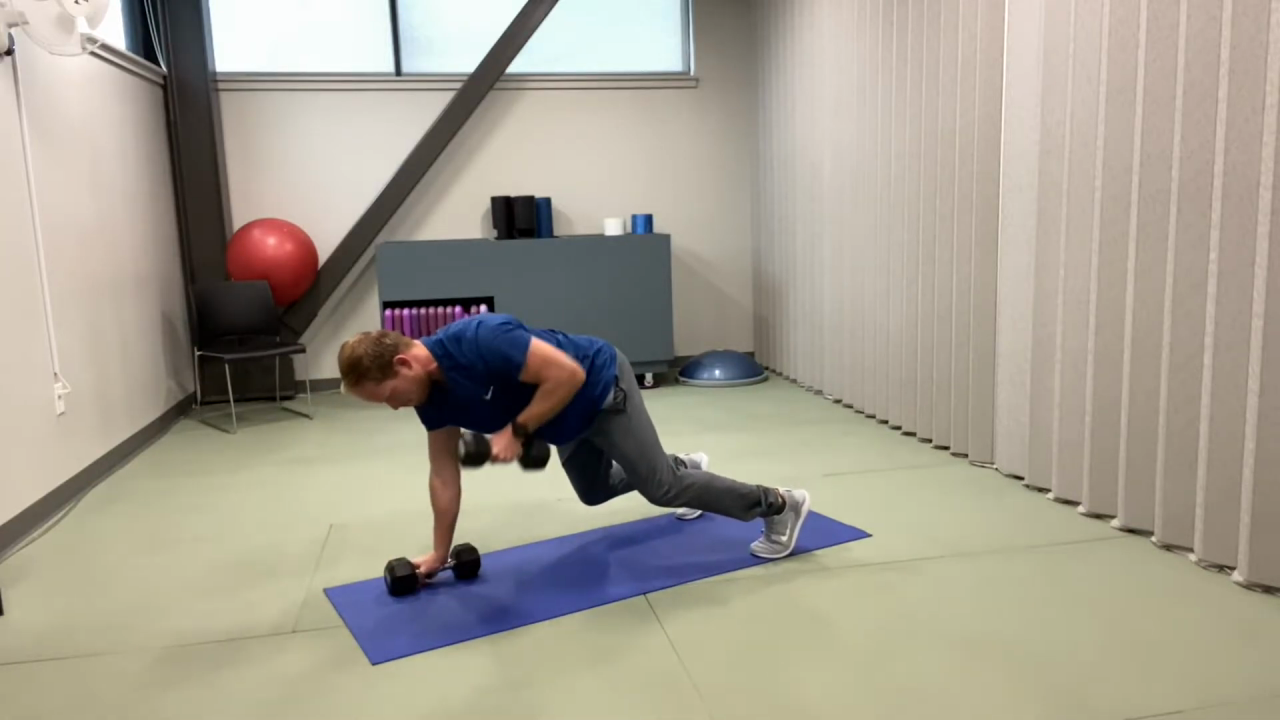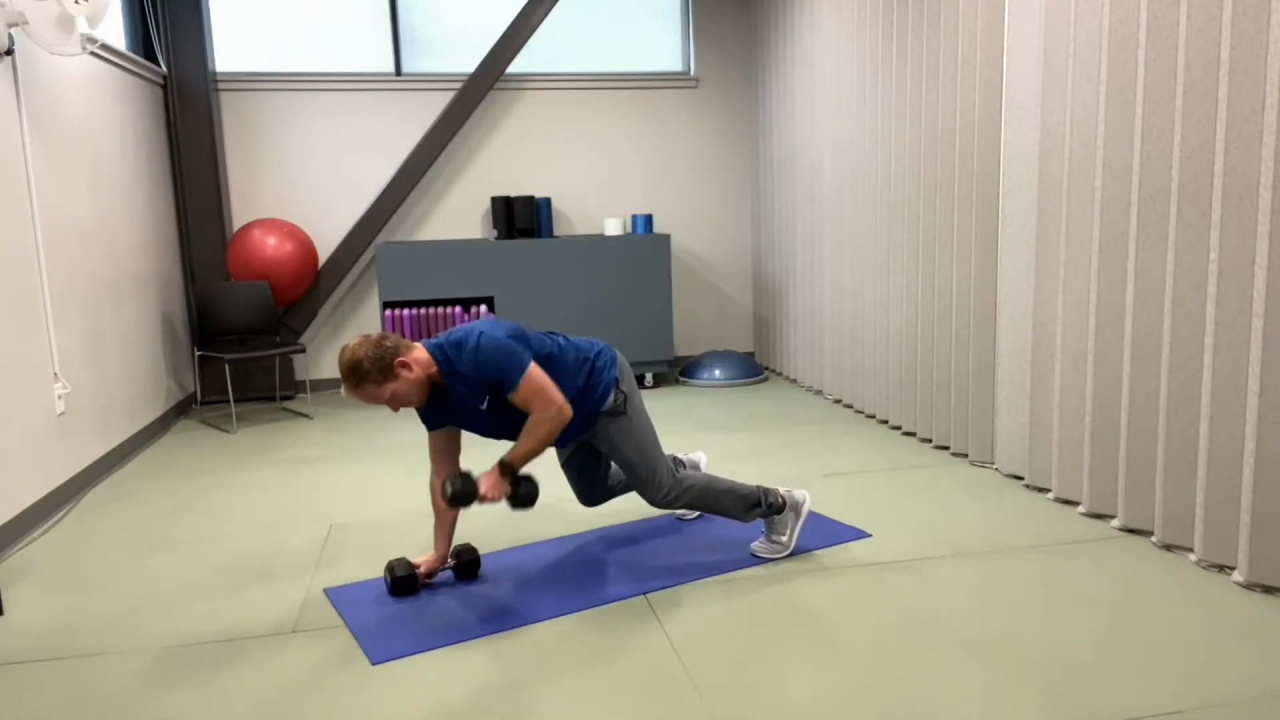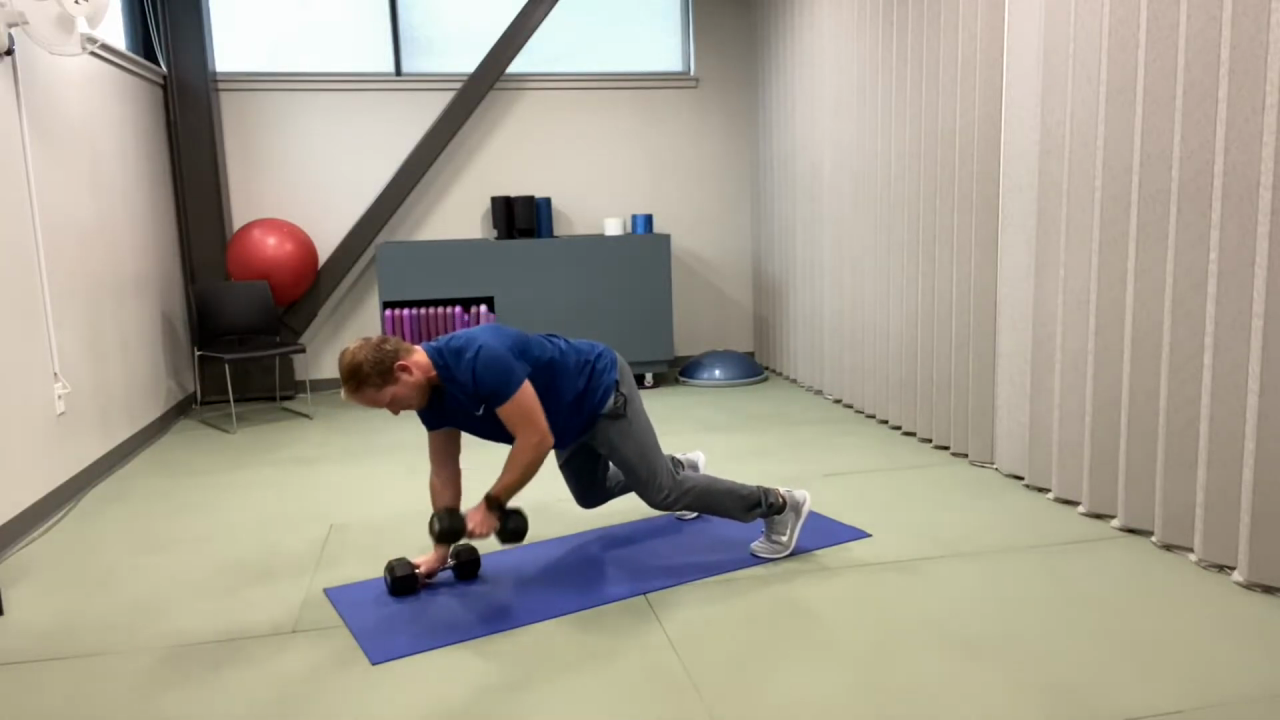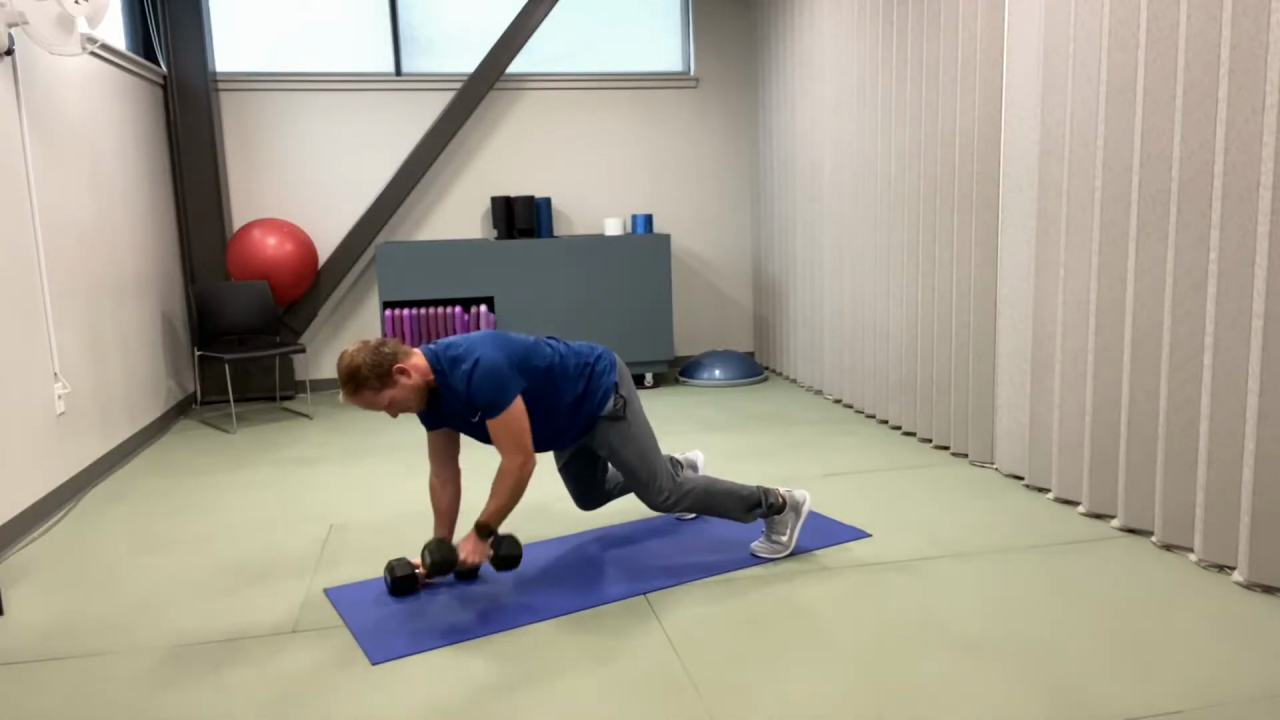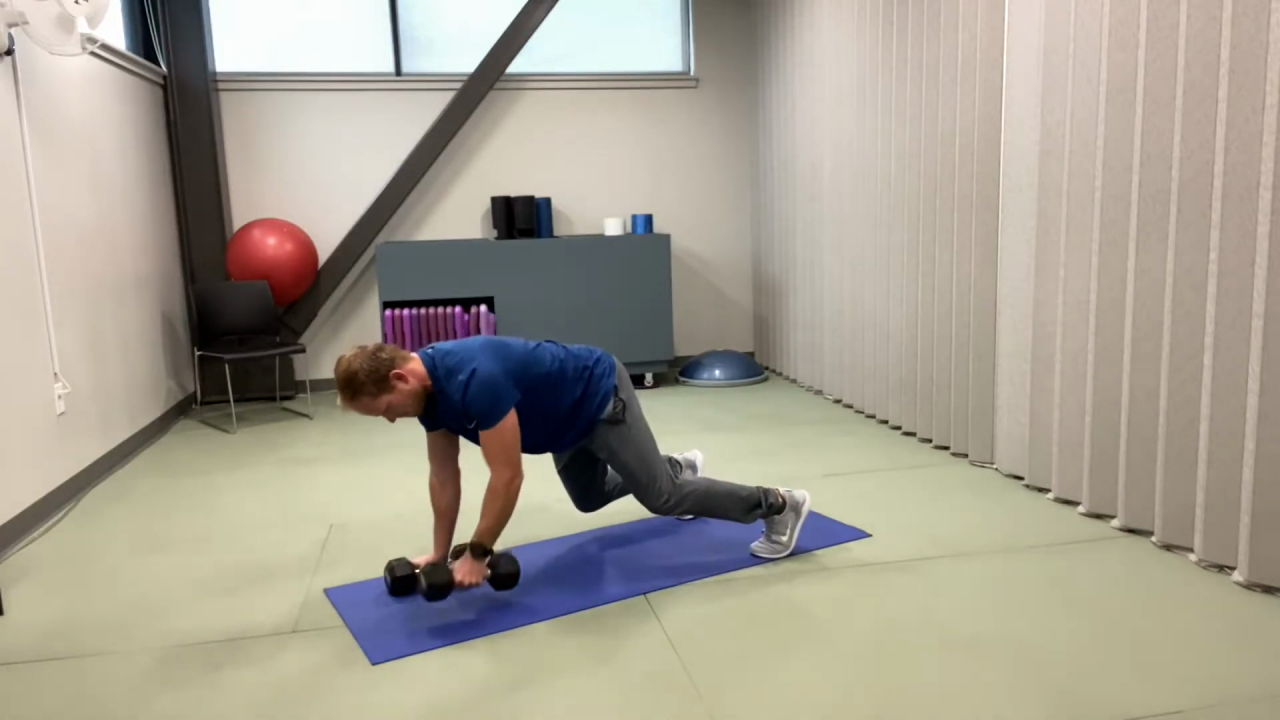
dt=0.1s
person 1, frame 1
left shoulder: (479, 340)
right shoulder: (431, 390)
left elbow: (569, 373)
right elbow: (445, 474)
left wrist: (517, 431)
right wrist: (439, 553)
left hip: (599, 385)
right hip: (567, 413)
left knee: (660, 486)
right knee: (595, 491)
left ankle: (778, 503)
right ankle: (684, 465)
person 1, frame 2
left shoulder: (482, 348)
right shoulder: (432, 389)
left elbow: (556, 413)
right elbow: (445, 472)
left wrist: (504, 472)
right wrist: (441, 548)
left hip: (600, 386)
right hip: (575, 410)
left knee: (660, 489)
right knee: (594, 492)
left ankle: (779, 503)
right ankle: (682, 464)
person 1, frame 3
left shoulder: (481, 356)
right shoulder: (432, 390)
left elbow: (537, 440)
right elbow: (445, 474)
left wrist: (491, 507)
right wrist: (440, 551)
left hip: (600, 389)
right hip: (572, 414)
left knee: (660, 491)
right knee: (593, 494)
left ankle: (778, 504)
right ankle: (681, 464)
person 1, frame 4
left shoulder: (479, 368)
right shoulder: (431, 386)
left elbow: (519, 462)
right elbow: (444, 473)
left wrist: (482, 535)
left hip: (600, 391)
right hip: (570, 411)
left knee: (661, 493)
right knee: (591, 497)
left ankle: (779, 504)
right ankle: (679, 466)
person 1, frame 5
left shoulder: (475, 378)
right shoulder: (428, 388)
left elbow: (507, 476)
right elbow: (444, 474)
left wrist: (476, 555)
right wrist: (439, 554)
left hip: (598, 395)
right hip: (568, 412)
left knee: (660, 495)
right knee: (590, 498)
left ankle: (778, 504)
right ankle: (679, 466)
